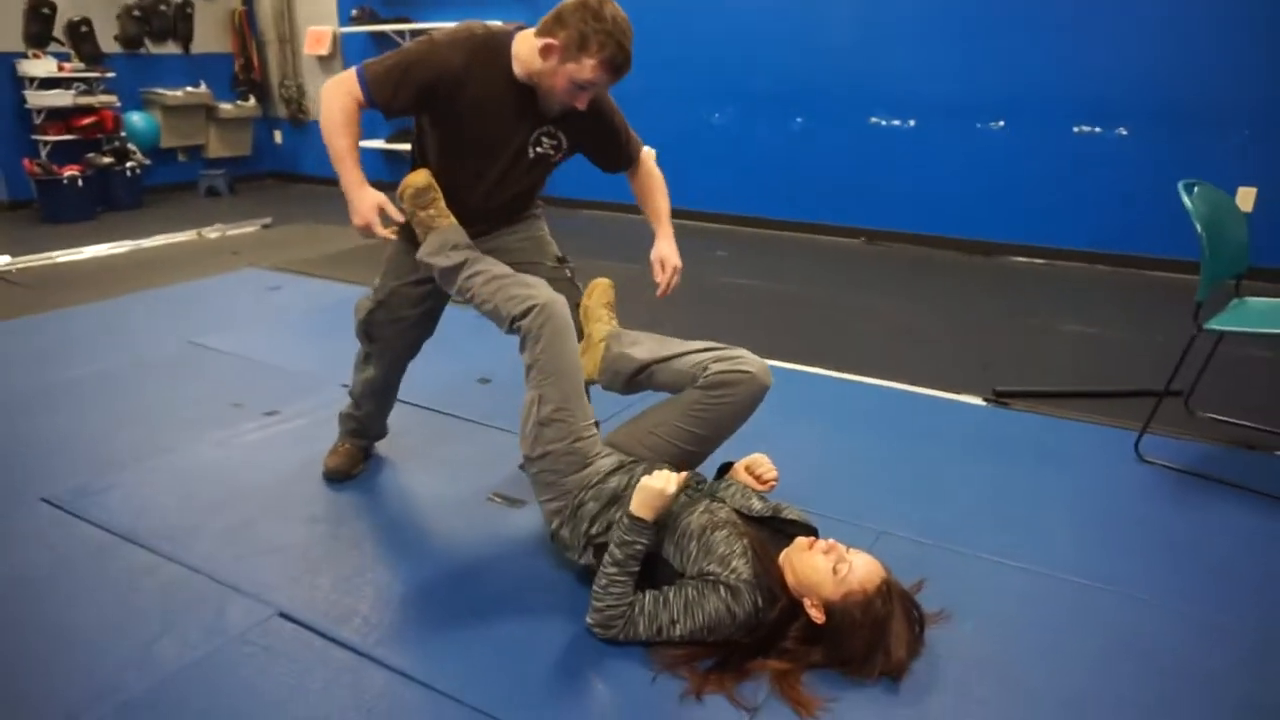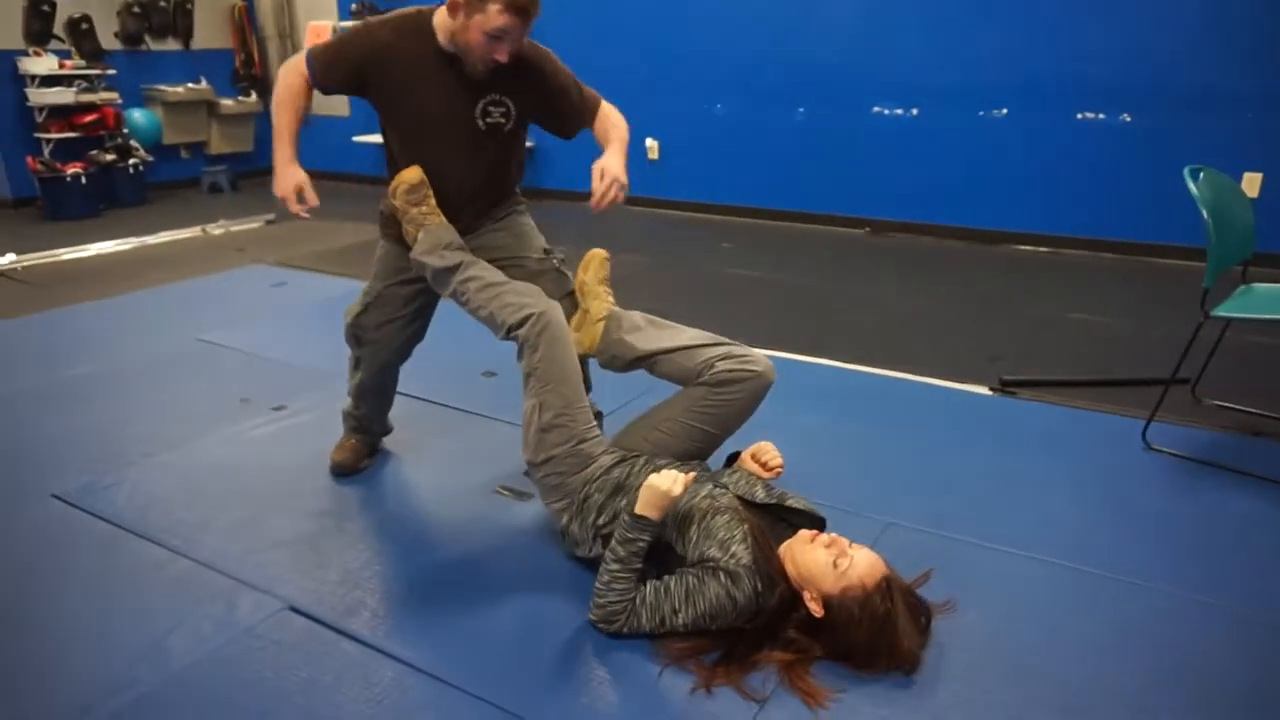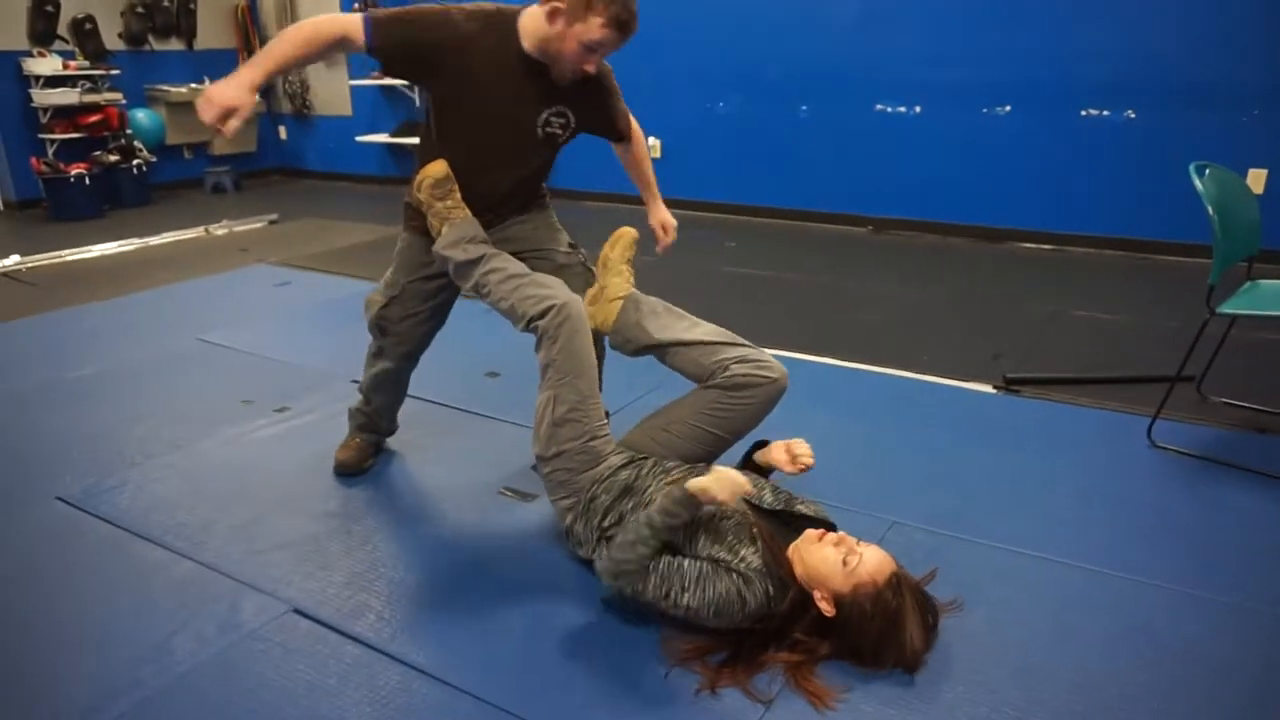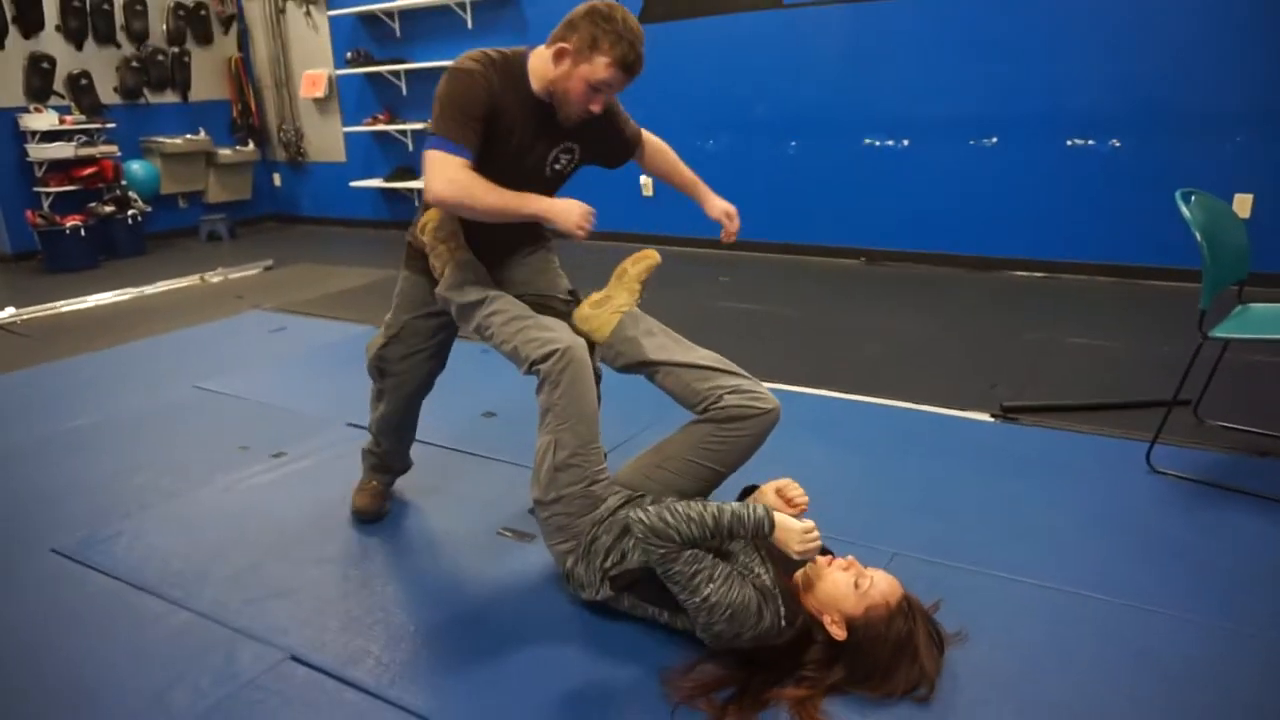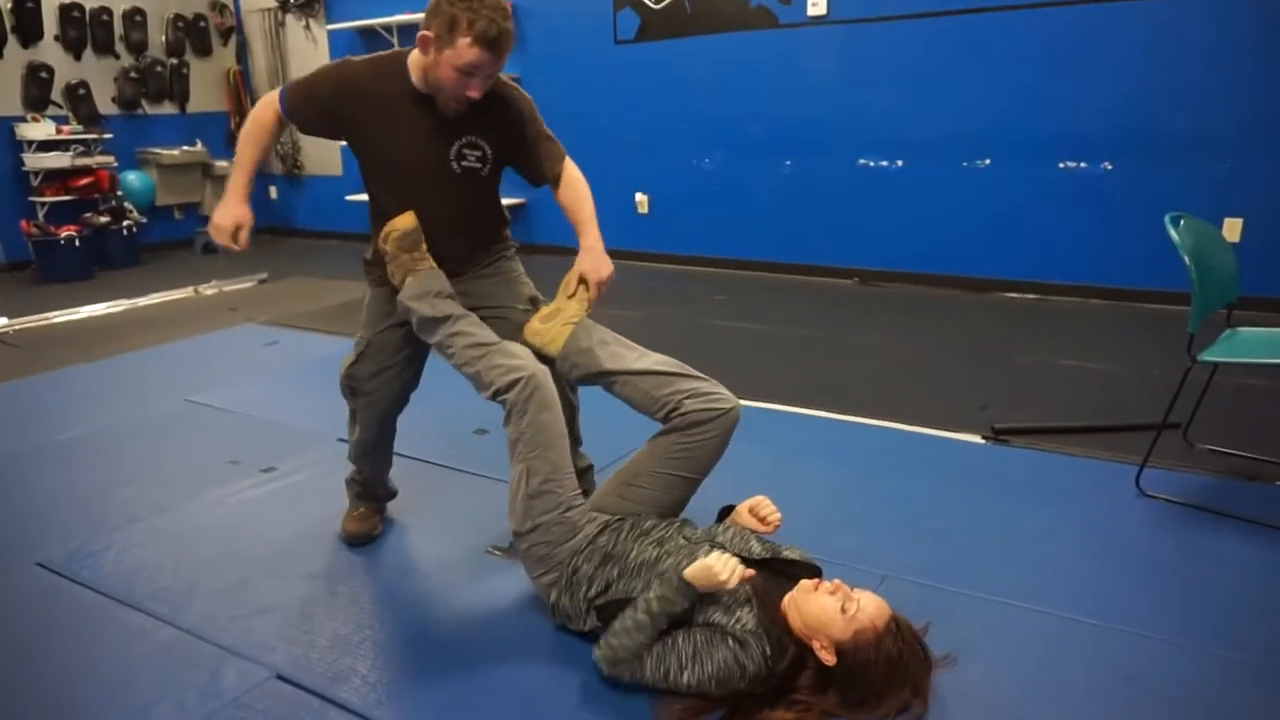
dt=0.4s
person 1, frame 1
left shoulder: (736, 600)
right shoulder: (790, 529)
left elbow: (609, 619)
left wrist: (639, 519)
right wrist: (734, 476)
left hip: (584, 499)
right hip: (628, 471)
left knee: (544, 308)
right knee: (745, 375)
left ankle: (443, 241)
right ankle: (607, 352)
person 1, frame 2
left shoulder: (737, 588)
right shoulder: (798, 521)
left elbow: (612, 612)
left wrist: (643, 516)
right wrist: (744, 464)
left hip: (590, 495)
right hip: (635, 464)
left knee: (539, 317)
right knee: (747, 371)
left ankle: (433, 238)
right ankle: (603, 325)
person 1, frame 3
left shoulder: (745, 592)
right shoulder: (805, 522)
left elbow: (620, 571)
left wrist: (687, 496)
right wrist: (765, 458)
left hip: (594, 495)
right hip: (641, 466)
left knee: (559, 309)
right knee: (761, 376)
left ankle: (457, 232)
right ankle: (619, 308)
person 1, frame 4
left shoulder: (748, 615)
right shoulder: (801, 562)
left elbow: (653, 529)
left wrist: (761, 517)
right wrist: (761, 504)
left hip: (588, 540)
right hip: (625, 504)
left knee: (561, 351)
right knee: (753, 407)
left ankle: (459, 277)
right ankle: (615, 321)
person 1, frame 5
left shoulder: (743, 655)
right shoulder: (796, 576)
left elbow: (614, 658)
left wrist: (685, 583)
right wrist: (737, 520)
left hip: (572, 560)
right hip: (616, 533)
right knee: (711, 408)
left ankle: (419, 279)
right ankle: (564, 335)
person 2, frame 1
left shoulder: (588, 105)
right shoulder: (455, 56)
left elbow: (639, 165)
right elbow: (340, 92)
left wrist: (664, 235)
right wrist: (356, 188)
left hip: (511, 225)
right knee: (385, 335)
right ankle: (357, 433)
person 2, frame 2
left shoulder: (529, 65)
right shoulder: (388, 40)
left elbow: (604, 115)
right elbow: (296, 72)
left wrist: (614, 155)
right wrist: (286, 162)
left hip: (495, 219)
right knee: (375, 340)
right ankle: (363, 431)
person 2, frame 3
left shoulder: (591, 78)
left elbow: (626, 131)
left wrist: (654, 201)
right wrist: (246, 81)
left hip: (522, 217)
right knee: (397, 335)
right ankle: (368, 430)
person 2, frame 4
left shoulder: (596, 110)
right shoulder: (476, 78)
left elbow: (641, 146)
right elbow: (443, 186)
left wrist: (707, 198)
right wrist: (547, 209)
left hip: (521, 253)
right knee: (400, 374)
right ankle: (380, 471)
person 2, frame 5
left shoulder: (506, 105)
right shoulder: (359, 84)
left elbow: (561, 170)
right elbow: (272, 109)
left wrist: (591, 241)
right wrist: (236, 196)
left hip: (485, 267)
left knee: (546, 378)
right knee: (372, 396)
left ankle: (576, 495)
right ankle: (368, 494)
